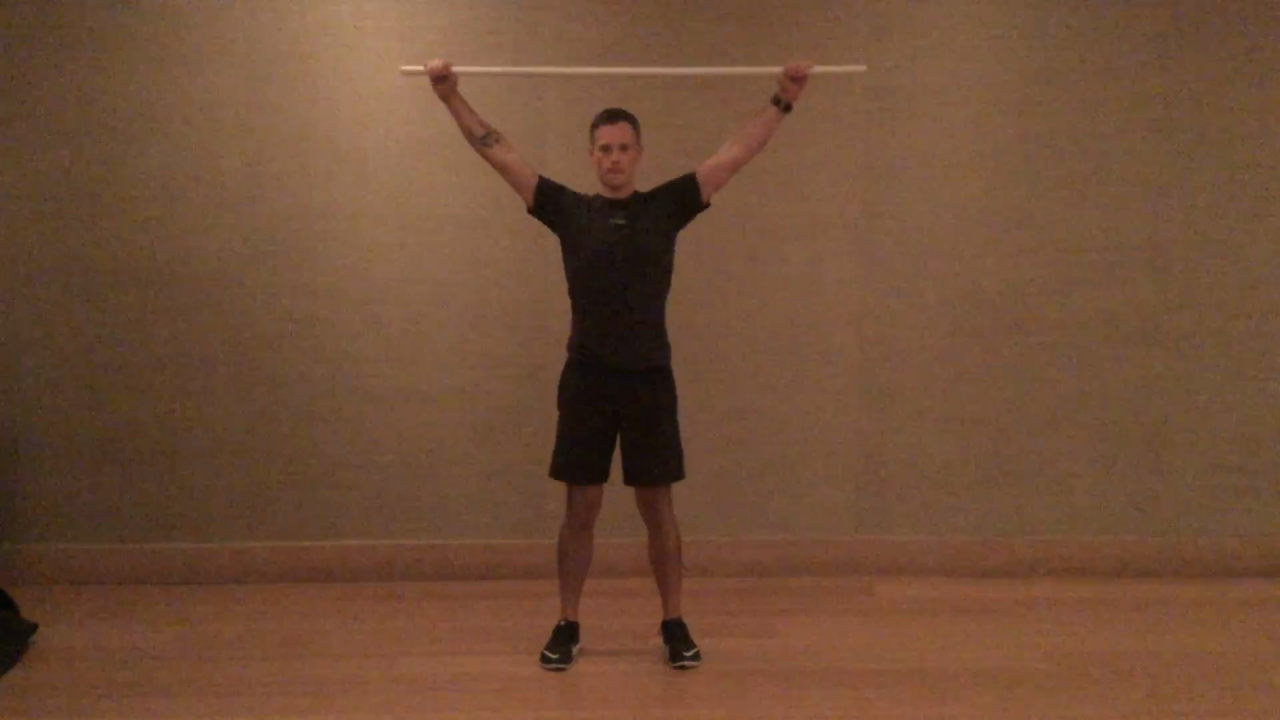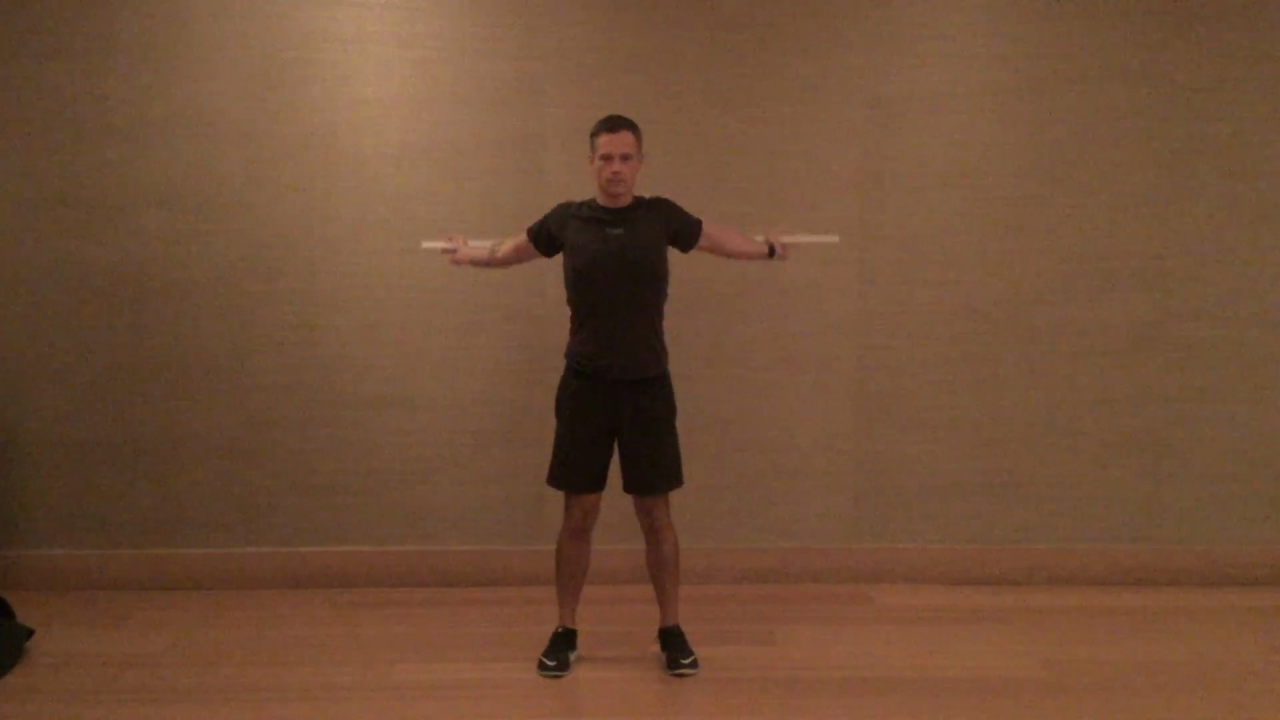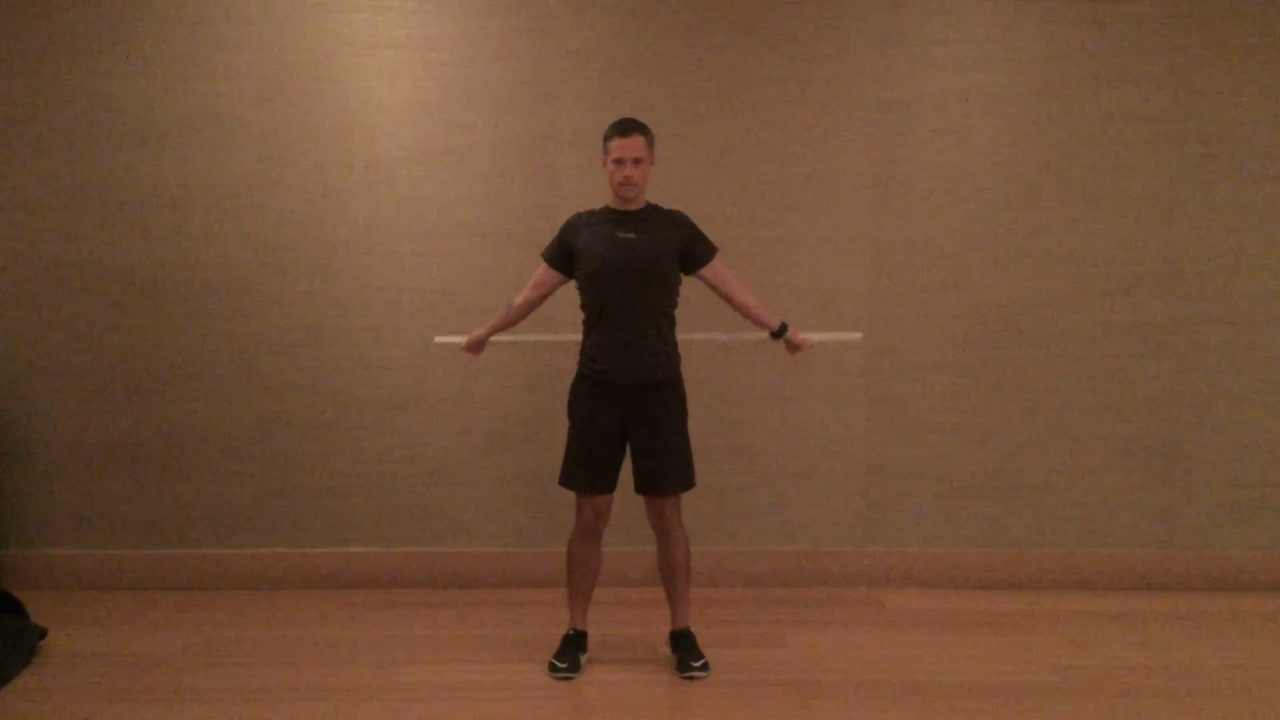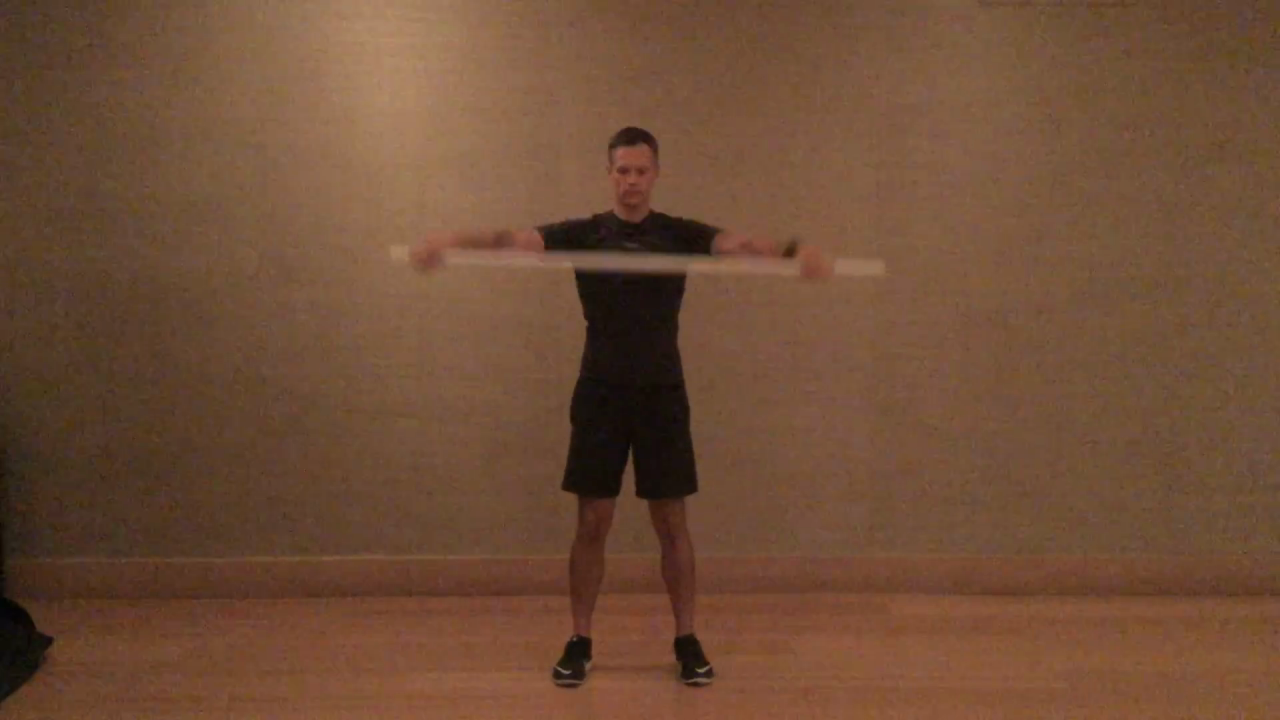
dt=1s
person 1, frame 1
left shoulder: (667, 207)
right shoulder: (566, 210)
left elbow: (735, 154)
right elbow: (499, 153)
left wrist: (783, 99)
right wrist: (450, 96)
left hip: (649, 378)
right hip: (586, 379)
left knee: (659, 508)
right knee: (580, 508)
left ankle: (674, 623)
right ankle: (568, 624)
person 1, frame 2
left shoulder: (662, 216)
right shoulder: (567, 220)
left elbow: (716, 238)
right elbow: (512, 249)
left wrist: (768, 249)
right wrist: (469, 254)
left hip: (648, 387)
right hip: (584, 386)
left knee: (656, 515)
right knee: (578, 516)
left ankle: (671, 631)
right ankle: (565, 632)
person 1, frame 3
left shoulder: (675, 227)
right shoulder: (580, 228)
left elbow: (727, 284)
right elbow: (534, 291)
left wrist: (780, 330)
right wrist: (488, 331)
left hip: (659, 390)
right hip: (596, 390)
left knee: (667, 517)
right knee: (589, 517)
left ankle: (681, 633)
right ankle: (575, 634)
person 1, frame 4
left shoulder: (680, 233)
right shoulder: (581, 234)
left elbow: (739, 244)
right elbow: (515, 240)
left wrist: (793, 249)
right wrist: (452, 241)
left hip: (662, 393)
right hip: (599, 393)
left knee: (672, 523)
right knee: (592, 523)
left ankle: (686, 640)
right ankle: (580, 641)
